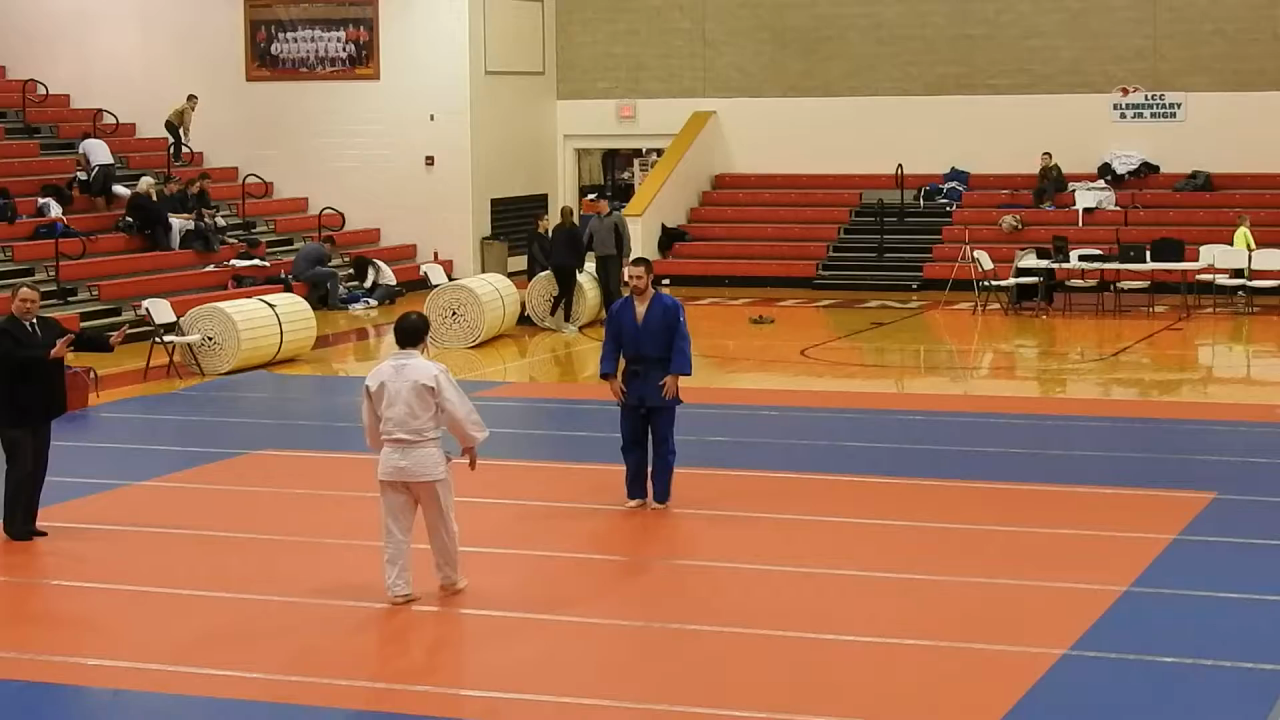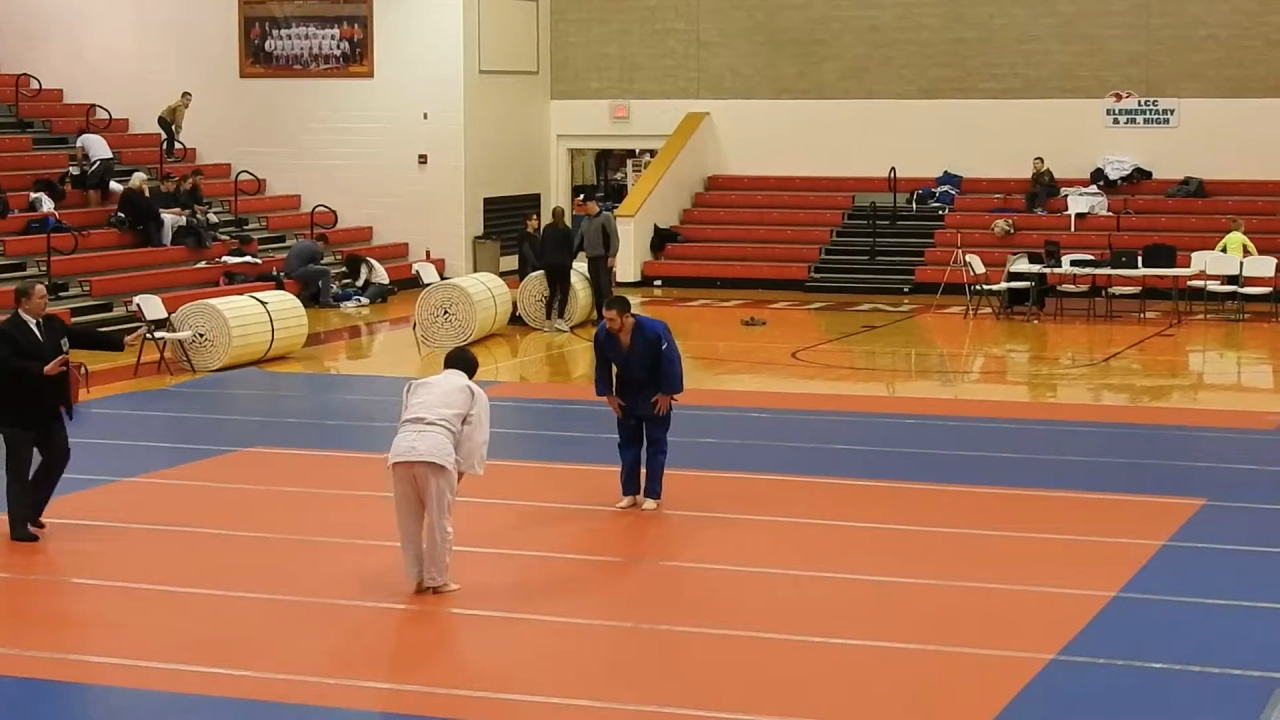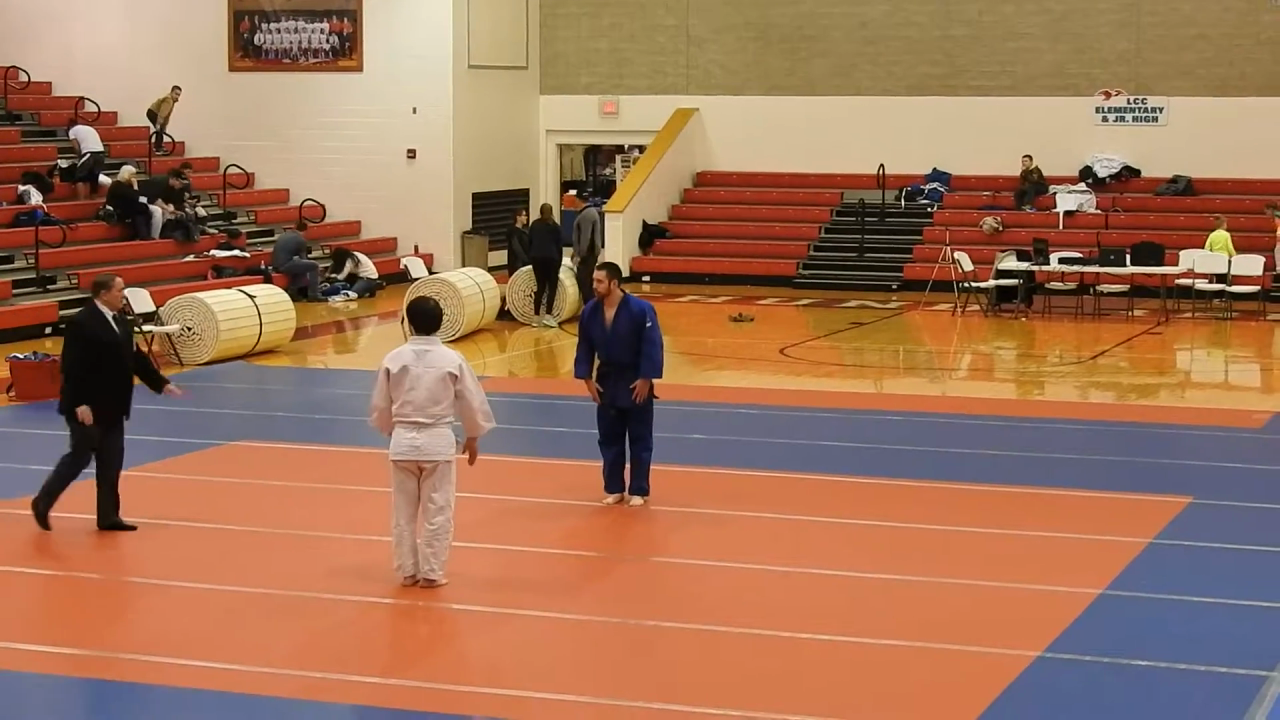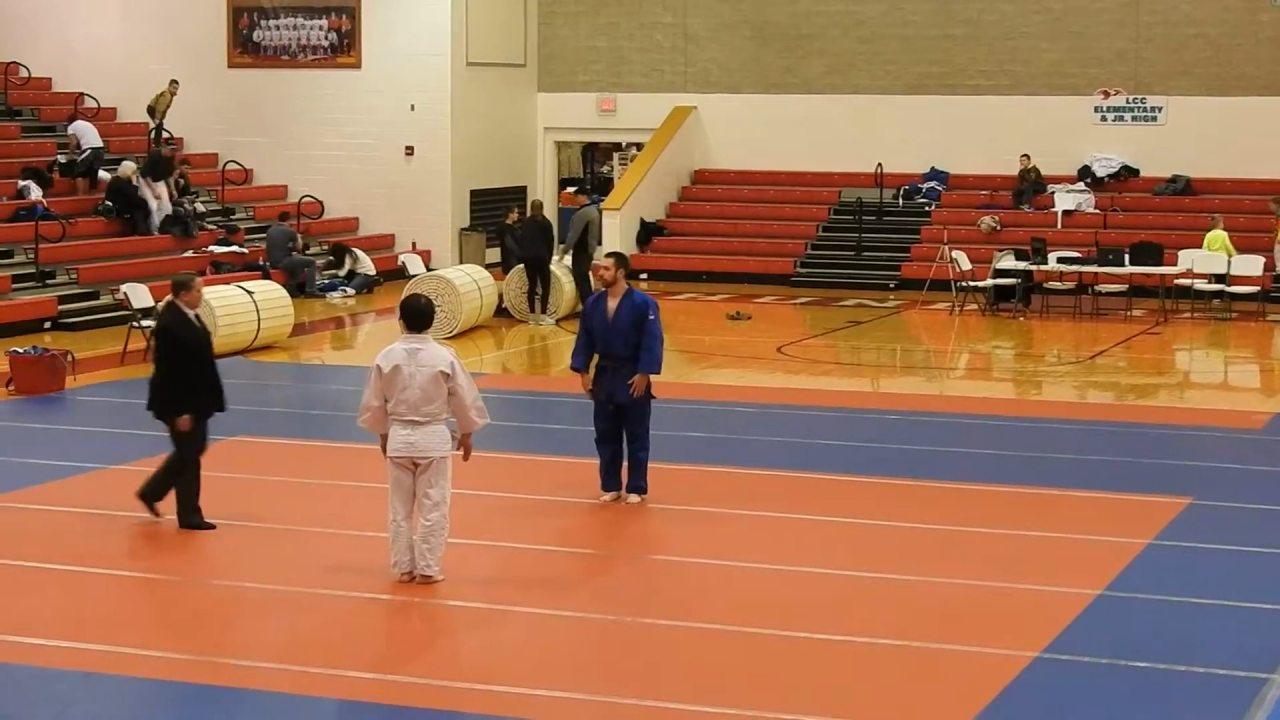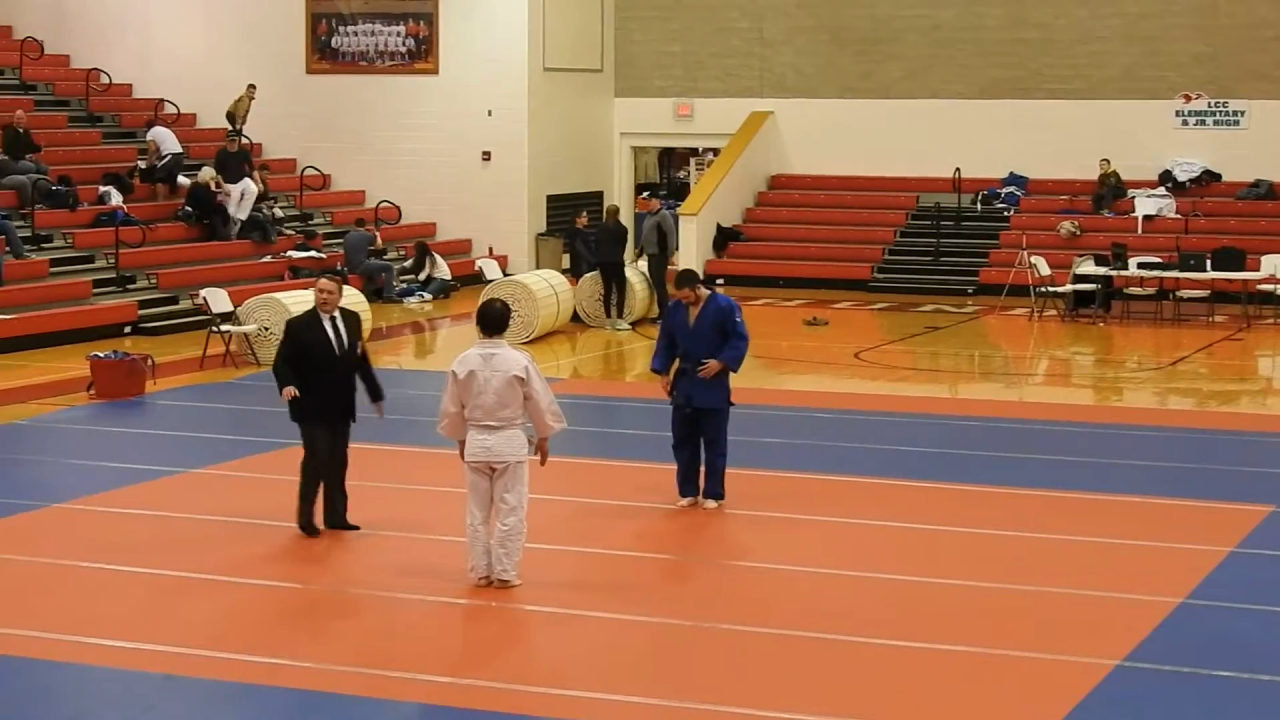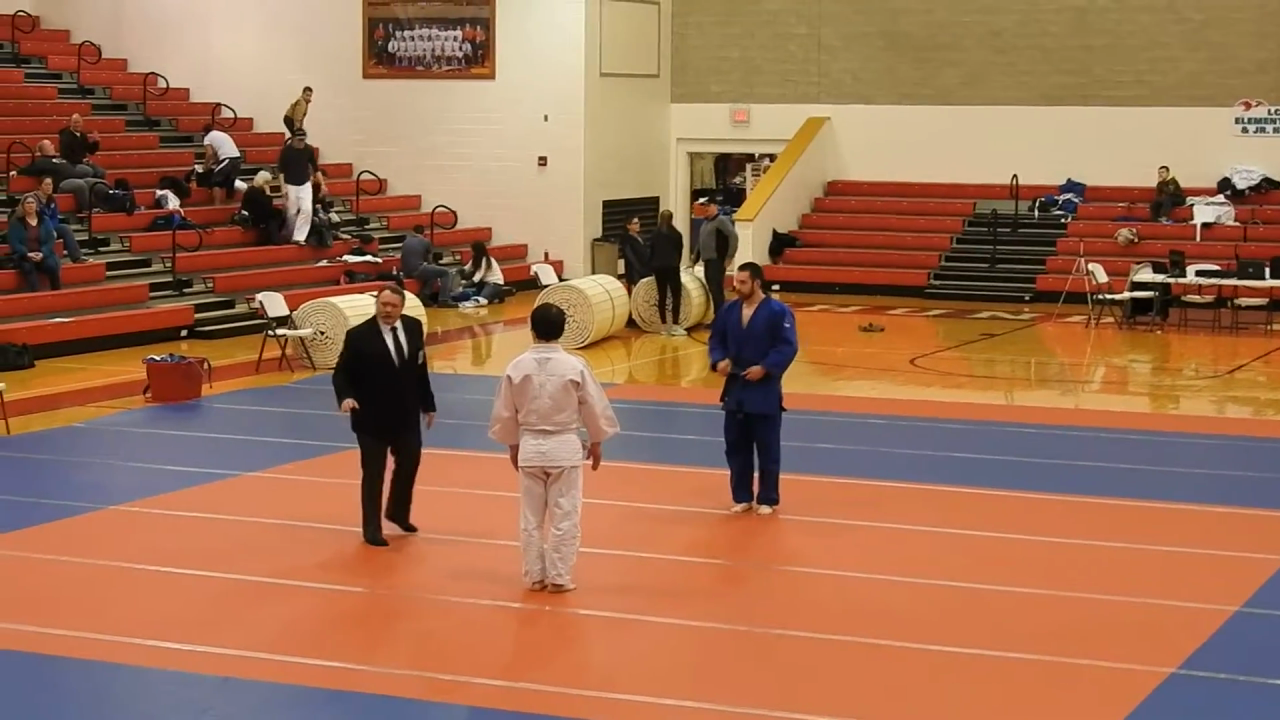
dt=0.7s
person 1, frame 1
left shoulder: (376, 375)
right shoulder: (433, 372)
left elbow: (370, 424)
right elbow: (457, 413)
right wrist: (470, 445)
left hip: (391, 460)
right hip: (426, 458)
left knee: (395, 529)
right knee: (442, 525)
left ankle: (399, 588)
right ankle: (450, 580)
person 1, frame 2
left shoulder: (418, 383)
right shoulder: (475, 392)
right elbow: (474, 439)
right wrist: (458, 477)
left hip: (402, 447)
right hip: (436, 449)
left knee: (408, 521)
right knee: (439, 521)
left ankle: (419, 578)
right ankle: (437, 580)
person 1, frame 3
left shoulder: (393, 359)
right shoulder: (452, 359)
left elbow: (380, 405)
right elbow: (472, 402)
right wrist: (472, 438)
left hip: (403, 442)
right hip: (438, 442)
left knee: (403, 513)
right knee: (437, 512)
left ankle: (408, 571)
right ankle: (431, 573)
person 1, frame 4
left shoulder: (386, 357)
right shoulder: (444, 357)
left elbow: (374, 402)
right elbow: (464, 398)
left wrist: (383, 434)
right wrist: (466, 433)
left hip: (399, 438)
right hip: (434, 439)
left knee: (399, 508)
right knee: (433, 508)
left ankle: (404, 567)
right ankle: (427, 569)
person 1, frame 5
left shoulder: (462, 362)
right shoulder: (519, 361)
left elbow: (452, 408)
right elbow: (540, 402)
left wrist: (460, 440)
right wrist: (543, 437)
left hip: (476, 442)
right hip: (510, 443)
left knee: (477, 513)
right knee: (510, 512)
left ankle: (480, 572)
right ankle: (504, 573)
person 1, frame 6
left shoulder: (517, 367)
right shoulder: (574, 366)
left elbow: (505, 412)
right elbow: (594, 407)
left wrist: (513, 445)
right wrist: (596, 442)
left hip: (530, 447)
right hip: (565, 447)
left knee: (531, 517)
right knee: (564, 517)
left ankle: (535, 576)
right ankle: (559, 577)
person 2, frame 1
left shoulder: (49, 325)
left elbow: (78, 339)
left wrist: (108, 342)
right wrist: (50, 355)
left hip: (40, 411)
left knee: (38, 468)
right knee: (21, 467)
left ankle: (27, 522)
person 2, frame 2
left shoulder: (53, 323)
left elbow: (82, 337)
left wrist: (122, 342)
right wrist: (43, 371)
left hip: (47, 409)
left knee: (59, 457)
left ankle: (31, 511)
person 2, frame 3
left shoulder: (121, 320)
right shoulder: (81, 323)
left elbow: (135, 357)
right elbow: (72, 366)
left wrist: (161, 383)
right wrist: (78, 403)
left hip: (112, 404)
right hip: (88, 405)
left knee: (112, 460)
right knee: (79, 457)
left ankle: (109, 516)
right ankle: (43, 503)
person 2, frame 4
left shoulder: (187, 315)
right shoulder: (169, 324)
right elbow: (166, 371)
left wrist: (209, 394)
right wrist: (179, 410)
left hip: (194, 399)
right hip: (181, 403)
left knee: (192, 450)
right knee: (190, 455)
left ankle: (151, 491)
right ankle: (189, 515)
person 2, frame 5
left shoulder: (351, 320)
right shoulder: (298, 326)
left elbow: (360, 360)
right elbow: (282, 362)
left wrist: (375, 394)
right wrist: (287, 385)
left hip: (341, 405)
right hip: (311, 407)
left knee: (338, 461)
right knee: (316, 459)
left ankle: (335, 516)
right ankle: (306, 516)
person 2, frame 6
left shoulder: (414, 327)
right shoulder: (358, 336)
left elbow: (421, 369)
right elbow: (341, 373)
left wrist: (428, 404)
right wrist: (346, 396)
left hip: (407, 414)
right hip: (372, 417)
left knee: (409, 464)
right knee: (373, 473)
left ankle: (398, 513)
right ankle: (372, 528)
person 3, frame 1
left shoulder: (670, 307)
right shoulder: (618, 310)
left elbow: (681, 343)
right elbow: (610, 346)
left wrist: (674, 375)
right wrist: (611, 377)
left hip: (661, 382)
right hip: (631, 381)
left knee: (663, 443)
right knee: (632, 442)
left ankle: (661, 496)
right ankle: (636, 494)
person 3, frame 2
left shoulder: (654, 330)
right shoulder: (602, 334)
left elbow: (671, 362)
right elbow: (602, 366)
left wrist: (666, 393)
right wrist: (609, 395)
left hip: (655, 392)
right hip: (626, 392)
left knee: (656, 442)
right knee: (628, 441)
left ankle: (652, 494)
right ankle: (629, 492)
person 3, frame 3
left shoulder: (641, 310)
right shoulder: (590, 311)
left elbow: (653, 346)
right elbow: (584, 347)
left wrist: (645, 379)
right wrist: (588, 379)
left hip: (635, 382)
right hip: (606, 381)
left knee: (640, 439)
right knee: (609, 438)
left ankle: (638, 491)
right ankle: (614, 489)
person 3, frame 4
left shoulder: (643, 303)
right shoulder: (593, 304)
left elbow: (653, 341)
right elbow: (585, 340)
left wrist: (644, 374)
right wrist: (583, 372)
left hip: (632, 378)
right hip: (604, 376)
left knee: (636, 437)
right knee: (606, 436)
left ankle: (635, 489)
right ankle: (611, 486)
person 3, frame 5
left shoulder: (725, 307)
right shoulder: (675, 308)
left elbow: (740, 340)
right elbow: (666, 342)
left wrist: (722, 363)
right wrist: (663, 372)
left hip: (713, 383)
right hip: (684, 380)
left knee: (714, 443)
right knee: (683, 440)
left ankle: (713, 493)
right ankle: (688, 492)
person 3, frame 6
left shoulder: (778, 312)
right shoulder: (729, 310)
left elbow: (788, 347)
right elbow: (716, 339)
left wrist: (764, 368)
right wrist: (719, 359)
left hip: (764, 390)
right hip: (735, 387)
left knee: (767, 449)
right knee: (736, 446)
left ankle: (767, 499)
right ankle: (742, 497)
